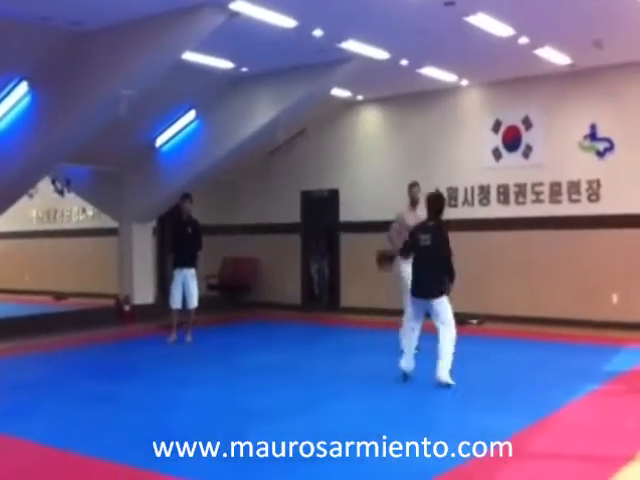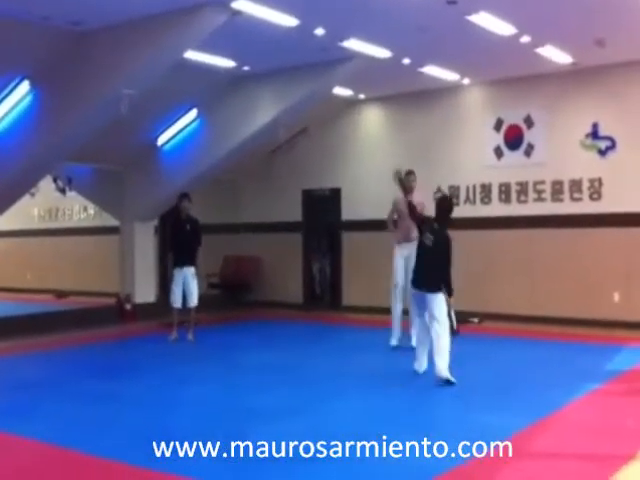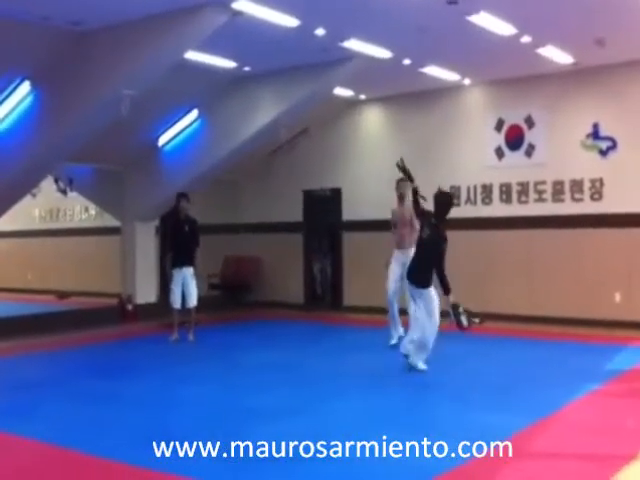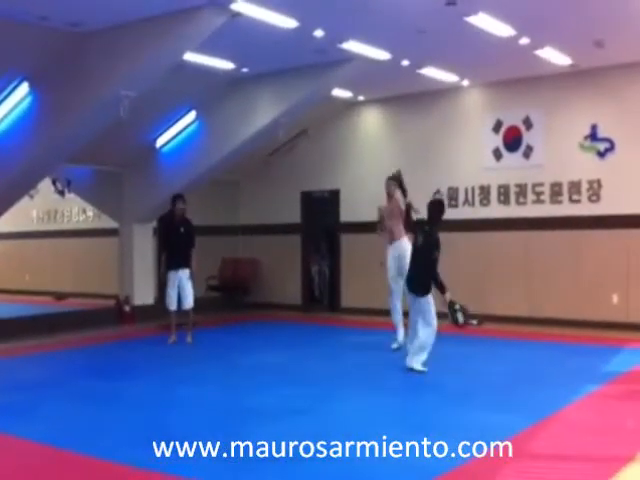
dt=0.2s
person 1, frame 1
left shoulder: (417, 230)
right shoulder: (441, 234)
left elbow: (405, 252)
right elbow: (447, 262)
left wrist: (400, 254)
right wrist: (450, 281)
left hip: (417, 291)
right hip: (436, 292)
left knee: (413, 326)
right knee: (447, 330)
left ankle: (407, 365)
right ankle: (443, 374)
person 1, frame 2
left shoulder: (425, 224)
right shoulder: (445, 240)
left elbow: (412, 212)
right elbow: (445, 271)
left wrist: (405, 191)
right wrist: (450, 294)
left hip: (417, 285)
right hip: (433, 289)
left knee: (424, 325)
right knee: (441, 328)
left ankle: (420, 365)
right ankle: (442, 370)
person 1, frame 3
left shoulder: (426, 218)
right shoulder: (440, 235)
left elbow: (417, 207)
right elbow: (439, 268)
left wrist: (413, 188)
right wrist: (448, 293)
left hip: (412, 276)
right hip: (423, 282)
left knee: (418, 315)
right knee: (432, 321)
left ankle: (408, 347)
right ankle: (417, 359)
person 1, frame 4
left shoulder: (420, 229)
right shoulder: (433, 239)
right elbow: (432, 271)
right wrist: (444, 292)
left hip: (411, 283)
right hip: (422, 287)
left knee: (416, 322)
right knee: (429, 325)
left ankle: (413, 356)
right ankle: (414, 360)
person 2, frame 1
left shoulder: (422, 215)
right shoulder: (402, 214)
right elbow: (391, 235)
right wrist: (398, 250)
right hip: (404, 260)
right knee: (410, 297)
left ankle: (407, 336)
person 2, frame 2
left shoulder: (420, 203)
right shoulder: (397, 202)
right elbow: (389, 221)
right wrist: (395, 234)
left hip: (413, 247)
right hip: (399, 247)
right knee: (397, 288)
left ankle: (415, 335)
right ankle: (395, 334)
person 2, frame 3
left shoulder: (413, 209)
right shoulder: (394, 211)
left elbow: (418, 230)
left hip: (410, 253)
right hip: (397, 254)
right knee: (391, 293)
right ankle: (396, 332)
person 2, frame 4
left shoulder: (401, 203)
right shoulder: (382, 209)
left elbow: (408, 219)
left hip: (404, 244)
right hip: (391, 248)
right knee: (394, 291)
right ankle: (400, 334)
person 3, frame 1
left shoulder: (195, 224)
right shoulder: (175, 224)
left elbow: (198, 248)
right elbow: (172, 247)
left wrist: (196, 266)
right wrist: (172, 265)
left hip: (190, 268)
right hip: (177, 268)
left knee: (192, 303)
right knee: (174, 302)
left ankle: (189, 333)
right ankle: (174, 333)
person 3, frame 2
left shoulder: (194, 222)
right shoulder: (174, 223)
left elbow: (198, 245)
right elbow: (172, 247)
left wrist: (196, 265)
right wrist: (171, 265)
left hip: (190, 266)
right hip: (177, 267)
left knee: (192, 301)
right knee: (175, 301)
left ankle: (191, 331)
right ankle: (174, 331)
person 3, frame 3
left shoulder: (192, 223)
right shoulder: (172, 223)
left elbow: (196, 246)
right elbow: (170, 248)
left wrist: (195, 265)
right wrist: (169, 266)
left hip: (188, 267)
right hip: (176, 267)
left knee: (192, 302)
right knee: (175, 302)
left ankle: (192, 331)
right ankle: (175, 332)
person 3, frame 4
left shoulder: (187, 224)
right shoulder: (166, 225)
left elbow: (191, 248)
right elbow: (163, 249)
left wrist: (191, 267)
right wrist: (163, 269)
left hip: (184, 269)
right hip: (171, 269)
left knee: (188, 303)
right knee: (171, 304)
left ankle: (189, 333)
right ankle: (173, 334)
